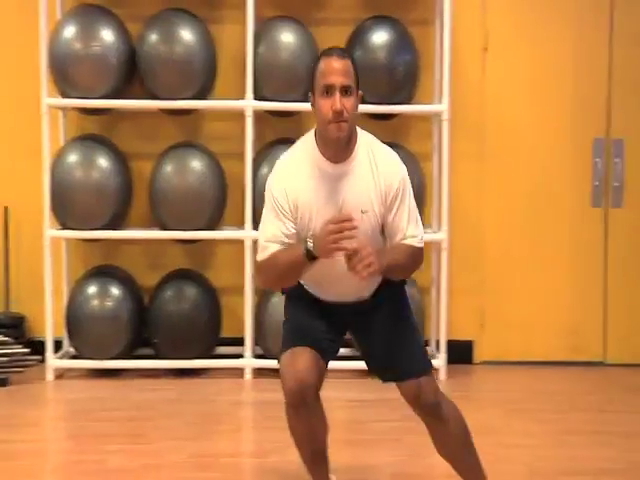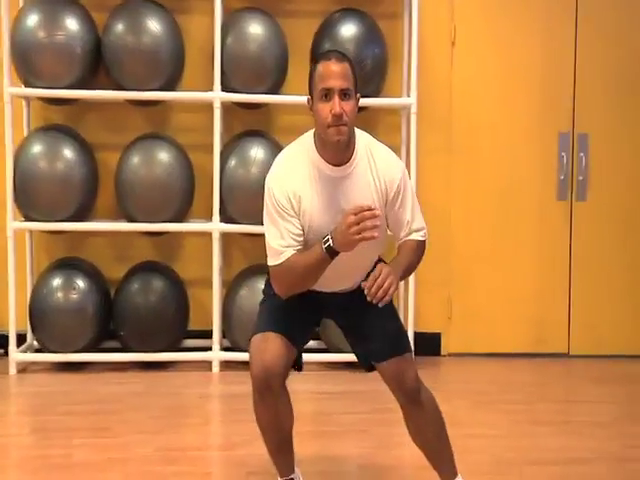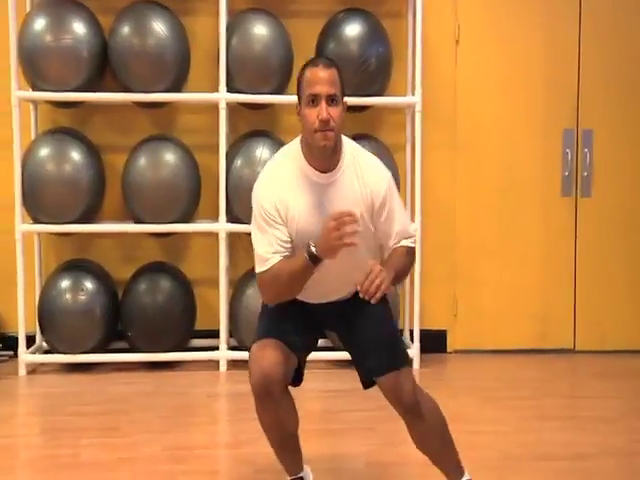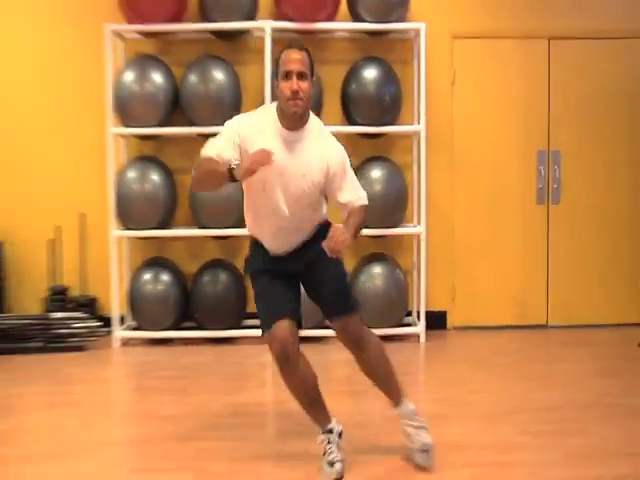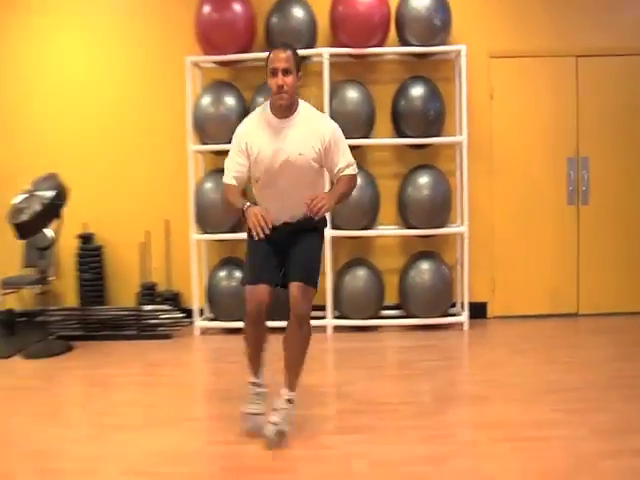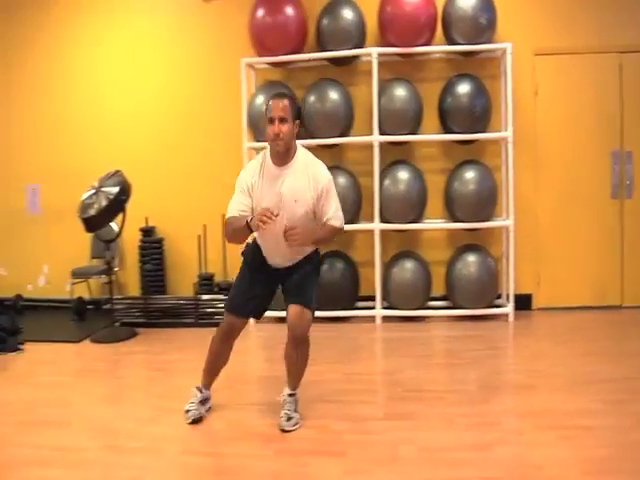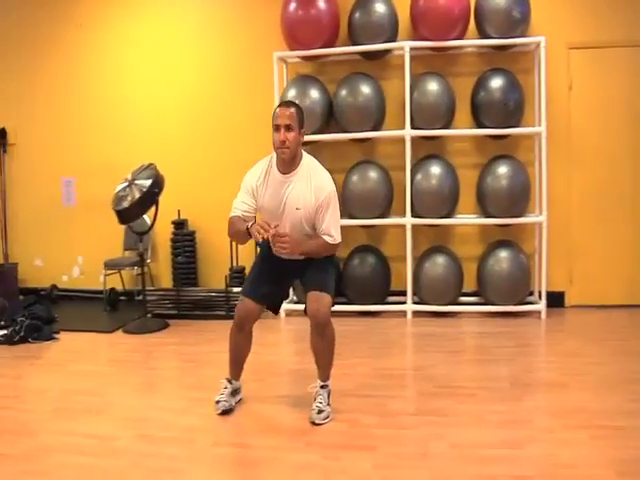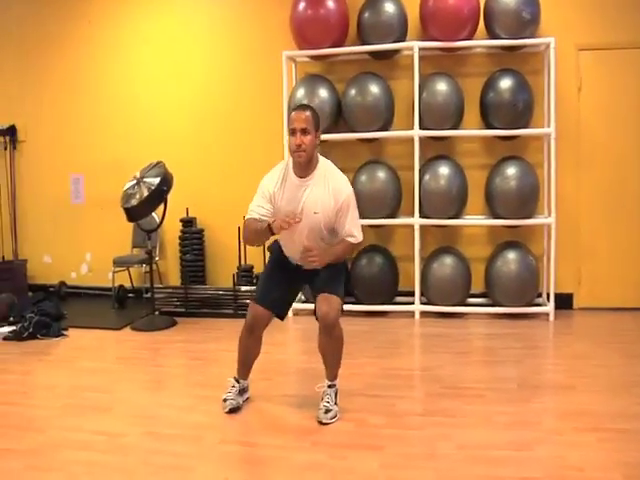
dt=0.2s
person 1, frame 1
left shoulder: (388, 166)
right shoulder: (287, 174)
left elbow: (412, 253)
right elbow: (268, 276)
left wrist: (380, 262)
right wrist: (315, 249)
left hip: (377, 294)
right hip: (311, 297)
left knee: (428, 398)
right knee: (298, 382)
person 1, frame 2
left shoulder: (386, 165)
right shoulder: (285, 174)
left elbow: (415, 238)
right elbow: (283, 283)
left wrist: (394, 270)
right wrist: (334, 244)
left hip: (362, 285)
right hip: (297, 286)
left knee: (407, 383)
right knee: (265, 369)
person 1, frame 3
left shoulder: (372, 174)
right shoulder: (272, 183)
left elbow: (404, 246)
right elbow: (269, 290)
left wrist: (387, 273)
right wrist: (319, 251)
left hip: (357, 295)
right hip: (291, 297)
left knee: (405, 395)
right knee: (264, 376)
person 1, frame 4
left shoulder: (326, 147)
right shoulder: (247, 126)
left elbow: (357, 204)
right elbow: (200, 178)
left wrist: (348, 229)
right wrist: (236, 170)
left hip: (313, 245)
right hip: (266, 252)
left knee: (352, 331)
right knee: (284, 344)
left ankle: (406, 411)
right ankle: (328, 431)
person 1, frame 5
left shoulder: (322, 126)
right shoulder: (249, 128)
left elbow: (348, 173)
right elbow: (231, 184)
left wrist: (331, 196)
right wrist: (246, 208)
left hip: (306, 227)
right hip: (265, 228)
left knee: (298, 307)
right knee: (256, 303)
left ankle: (287, 400)
right ankle: (256, 386)
person 1, frame 6
left shoulder: (316, 173)
right shoulder: (251, 173)
left elbow: (335, 227)
right elbow: (230, 232)
left wrist: (310, 236)
right wrist: (248, 224)
left hip: (303, 260)
right hip: (261, 257)
left knee: (298, 325)
right knee: (229, 326)
left ankle: (291, 396)
right ankle: (203, 392)
person 1, frame 7
left shoulder: (320, 181)
right shoulder: (257, 175)
left elbow: (331, 242)
right elbow: (233, 229)
left wrist: (300, 245)
right wrist: (250, 227)
left hip: (314, 255)
right hip: (273, 254)
left knee: (319, 313)
right knee: (243, 315)
left ankle: (323, 389)
right ankle: (233, 384)
person 1, frame 8
left shoulder: (338, 185)
right shoulder: (274, 180)
left elbow: (353, 241)
right elbow: (249, 234)
left wrist: (324, 255)
right wrist: (271, 227)
left hip: (328, 260)
right hip: (285, 258)
left knee: (328, 315)
right knee: (254, 320)
left ankle: (330, 389)
right ankle: (240, 384)
